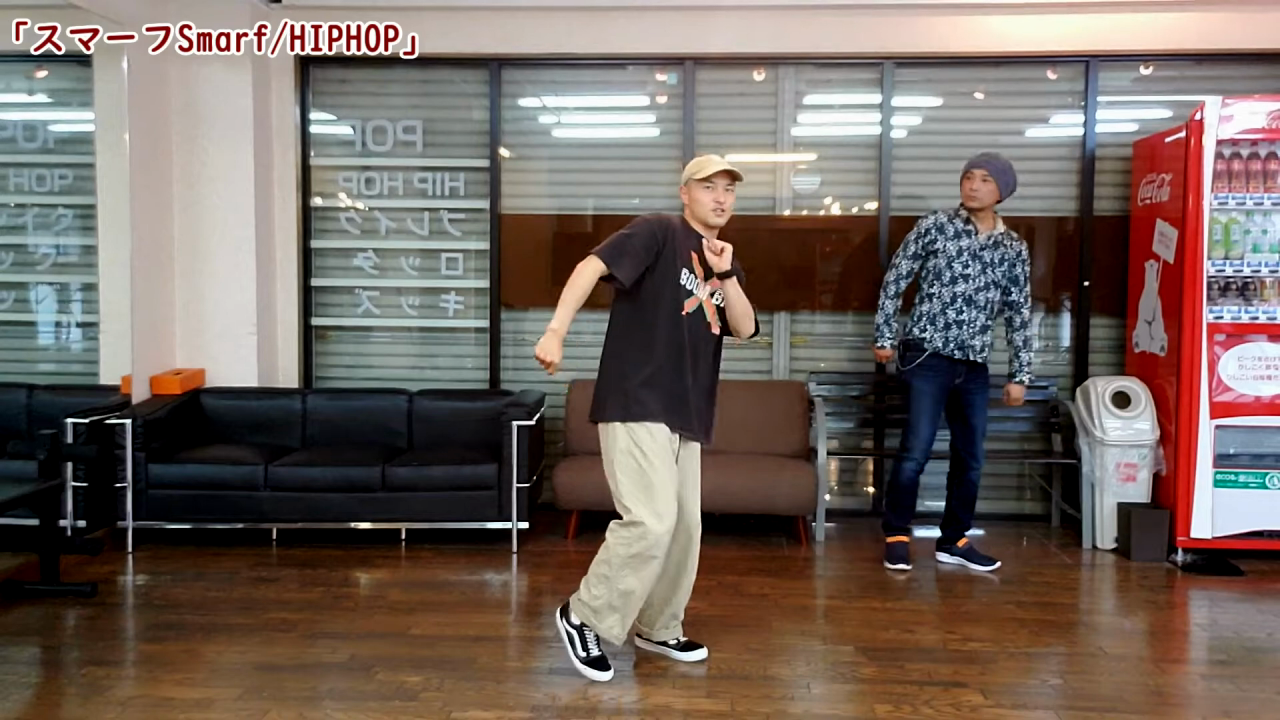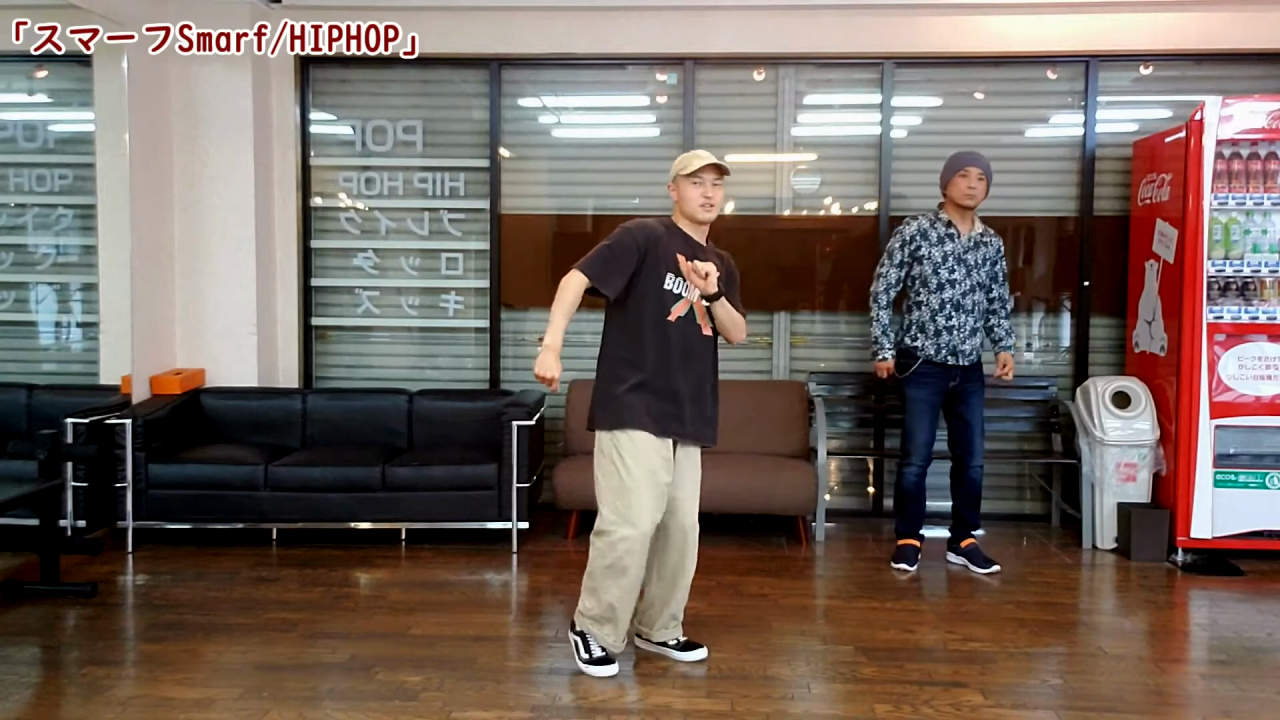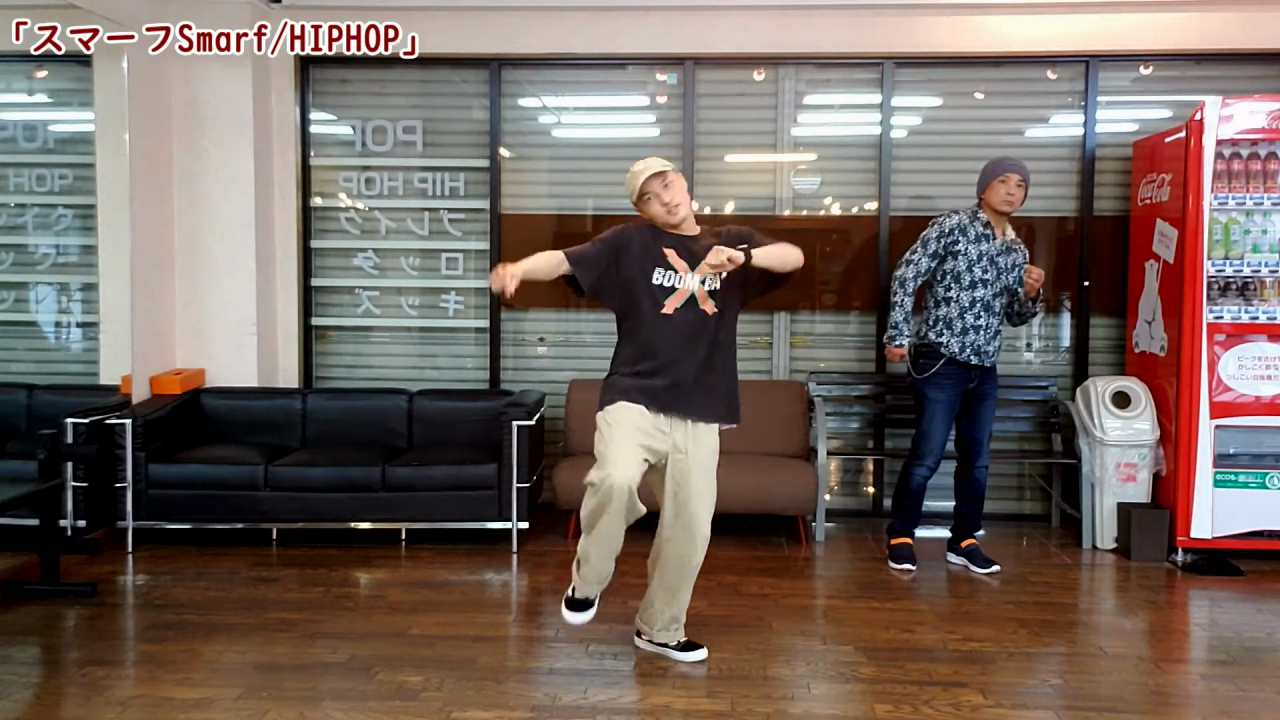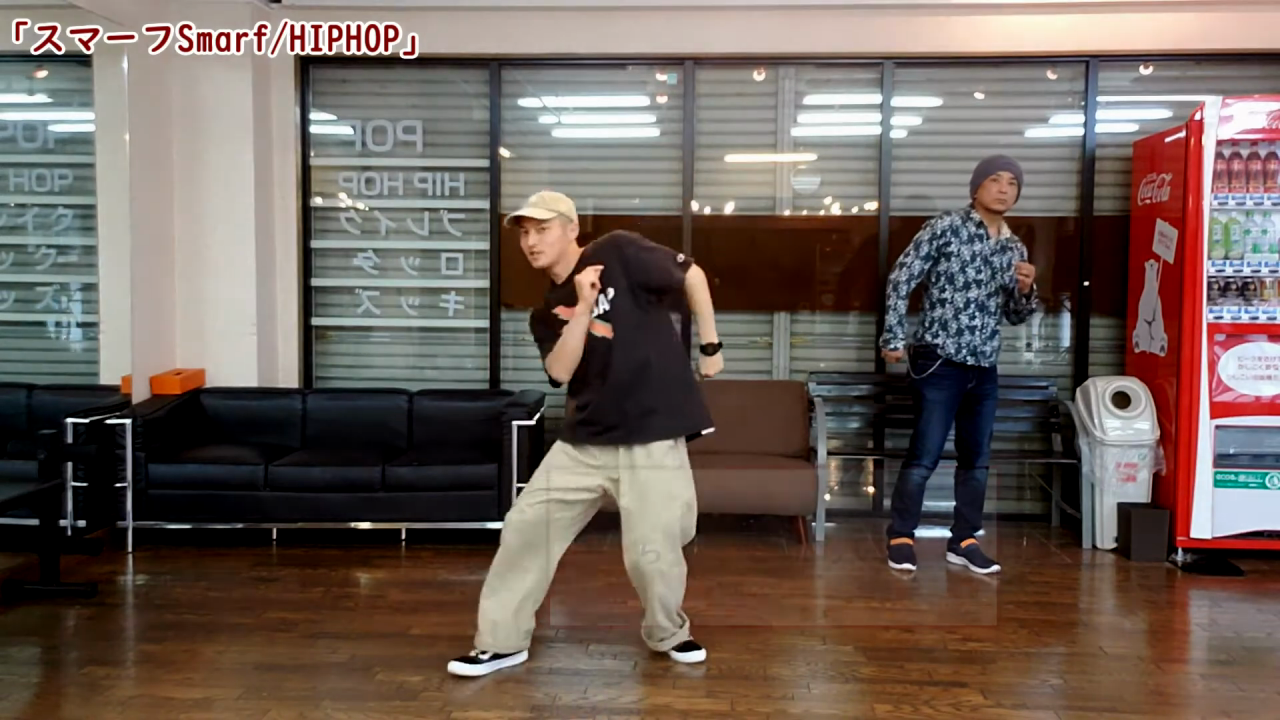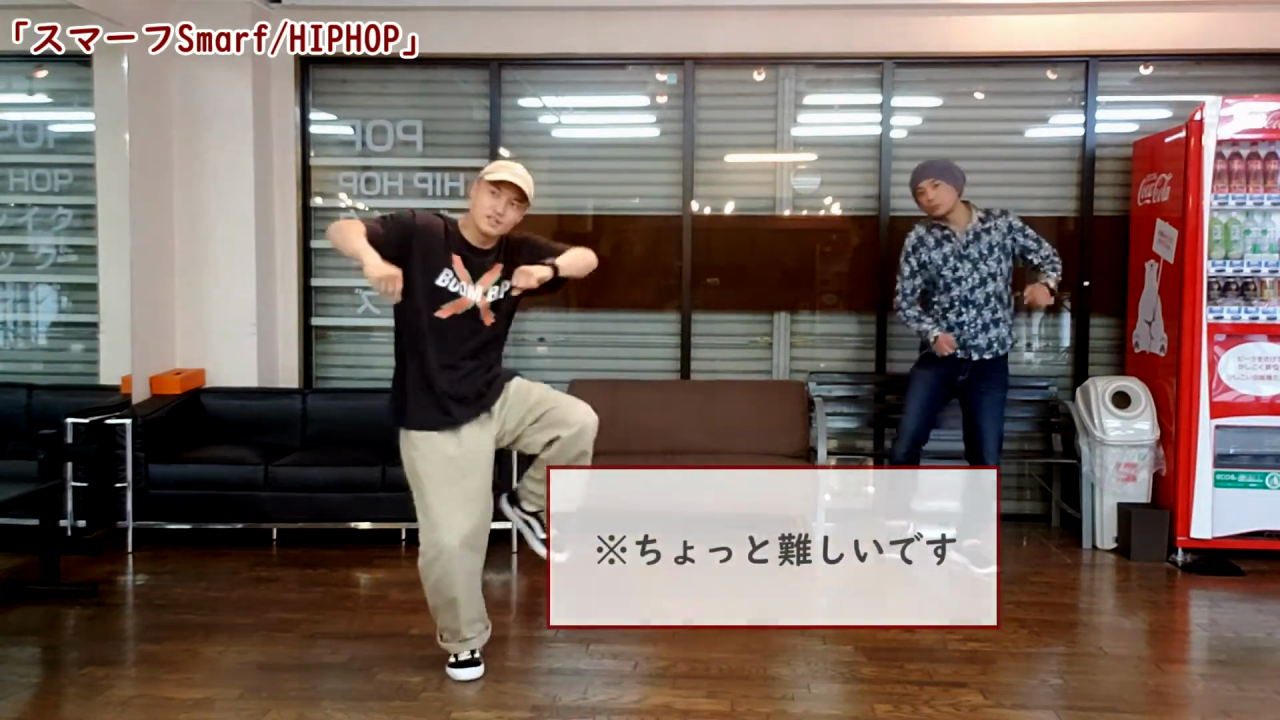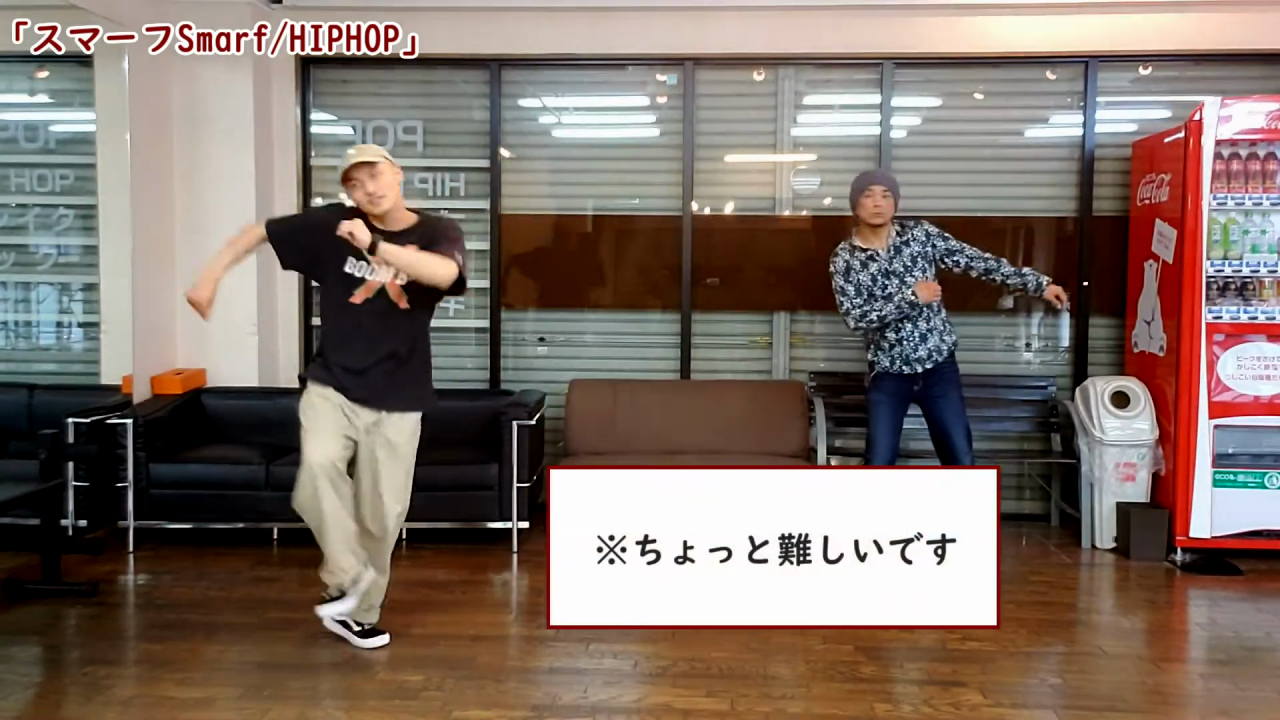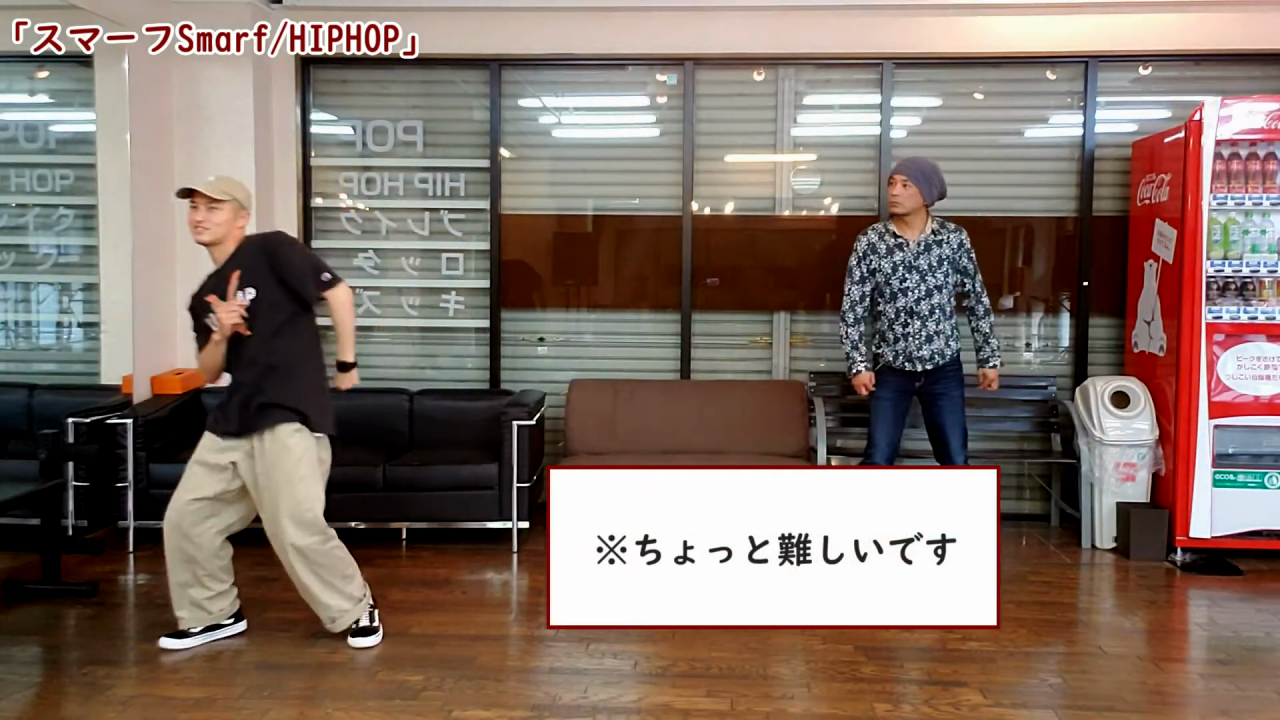
dt=0.7s
person 1, frame 1
left shoulder: (729, 267)
right shoulder: (658, 231)
left elbow: (746, 329)
right elbow: (591, 266)
left wrist: (724, 275)
right wrist: (556, 330)
left hip: (685, 412)
right hip: (635, 403)
left knee: (685, 526)
right knee: (650, 521)
left ankle: (658, 628)
right ankle: (583, 616)
person 1, frame 2
left shoulder: (722, 265)
right shoulder: (642, 238)
left elbow: (738, 334)
right elbow: (577, 278)
left wrist: (713, 295)
right wrist: (551, 346)
left hip: (686, 416)
right hip: (631, 409)
left knee: (680, 528)
right knee: (629, 526)
left ankle: (658, 628)
right ankle: (592, 628)
person 1, frame 3
left shoulder: (731, 241)
right shoulder: (627, 244)
left elbow: (793, 257)
right elbow: (561, 262)
left wrist: (744, 257)
right wrist: (516, 269)
left hip: (700, 410)
right hip: (635, 394)
left knee: (690, 526)
right knee: (616, 481)
left ankle: (660, 629)
right ankle: (590, 574)
person 1, frame 4
left shoulder: (619, 253)
right shoulder: (547, 315)
left elbow: (691, 274)
right elbow: (561, 372)
left wrist: (709, 346)
right wrist: (582, 306)
left hip: (652, 438)
right hip: (584, 441)
left knee: (652, 551)
right knee: (525, 526)
left ankle: (668, 633)
right ankle: (502, 640)
person 1, frame 5
left shoulder: (520, 250)
right shoulder: (421, 233)
left elbow: (586, 259)
right elbow: (342, 231)
left wrist: (548, 269)
right wrist: (374, 262)
left hip: (498, 394)
right hip: (431, 414)
left knee: (577, 424)
right knee: (450, 540)
left ankle: (527, 505)
right ankle: (464, 642)
person 1, frame 6
left shoulder: (438, 233)
right shoulder: (331, 224)
left elbow: (445, 273)
right elbow: (260, 232)
left wrist: (376, 246)
right wrist: (212, 273)
left hip: (397, 397)
right hip: (334, 383)
left knee: (383, 512)
right knee: (320, 467)
left ankle: (359, 612)
right ankle: (348, 576)
person 1, frame 7
left shoulder: (271, 250)
right shoulder: (205, 293)
left elbow: (336, 291)
right elbow: (209, 370)
left wrist: (345, 362)
right wrist: (219, 332)
left hip: (289, 418)
right hip: (231, 423)
left knee: (297, 531)
right knee: (186, 517)
left ankle: (357, 607)
right ankle: (212, 615)
person 2, frame 1
left shoulder: (1014, 248)
right shoulder: (934, 226)
left elbow: (1019, 313)
right elbow: (895, 281)
left wrist: (1019, 373)
right wrist: (884, 336)
left hip: (974, 367)
right hip: (927, 358)
left knee: (971, 458)
right knee: (916, 451)
left ankle: (953, 540)
right ankle: (897, 534)
person 2, frame 2
left shoulder: (992, 244)
right shoulder: (915, 231)
left elbow: (998, 305)
right elbow: (882, 290)
left wrist: (1004, 348)
right wrist: (884, 348)
left hip: (969, 368)
right hip: (922, 364)
left knee: (971, 459)
right knee: (916, 457)
left ankle: (963, 540)
right ankle: (908, 538)
person 2, frame 3
left shoulder: (1017, 251)
right shoulder: (952, 226)
left elbow: (1014, 316)
right elbow: (906, 276)
left wrist: (1031, 295)
right wrist: (898, 336)
left hip: (984, 370)
right hip: (940, 363)
left knee: (976, 460)
right knee: (926, 456)
left ankle: (963, 540)
right ankle: (900, 536)
person 2, frame 4
left shoulder: (1015, 249)
right shoulder: (946, 227)
left elbow: (1016, 315)
right elbow: (901, 279)
left wrist: (1025, 290)
right wrist: (893, 338)
left hip: (984, 369)
right hip: (939, 363)
left knee: (977, 461)
right knee: (924, 457)
left ankle: (963, 540)
right ankle: (900, 536)
person 2, frame 5
left shoulder: (1002, 225)
right shoulder: (920, 238)
left elbow: (1047, 257)
right elbow: (905, 299)
left wrist: (1045, 283)
right wrist: (932, 332)
left hip: (990, 359)
right hip: (939, 356)
left knee: (986, 454)
right knee: (906, 441)
person 2, frame 6
left shoulder: (921, 235)
right shoulder: (843, 258)
left elbow: (978, 262)
right elbow: (856, 317)
left wrist: (1038, 283)
right wrist: (911, 297)
left hip: (938, 367)
right hip: (888, 374)
left knee: (960, 460)
right knee: (878, 465)
person 2, frame 7
left shoulder: (954, 238)
right shoulder: (871, 241)
left elbow: (977, 300)
right elbow: (852, 308)
left wrist: (989, 358)
right wrist: (858, 363)
left hip: (944, 367)
right hip: (892, 368)
left knee: (955, 460)
right knee: (878, 459)
